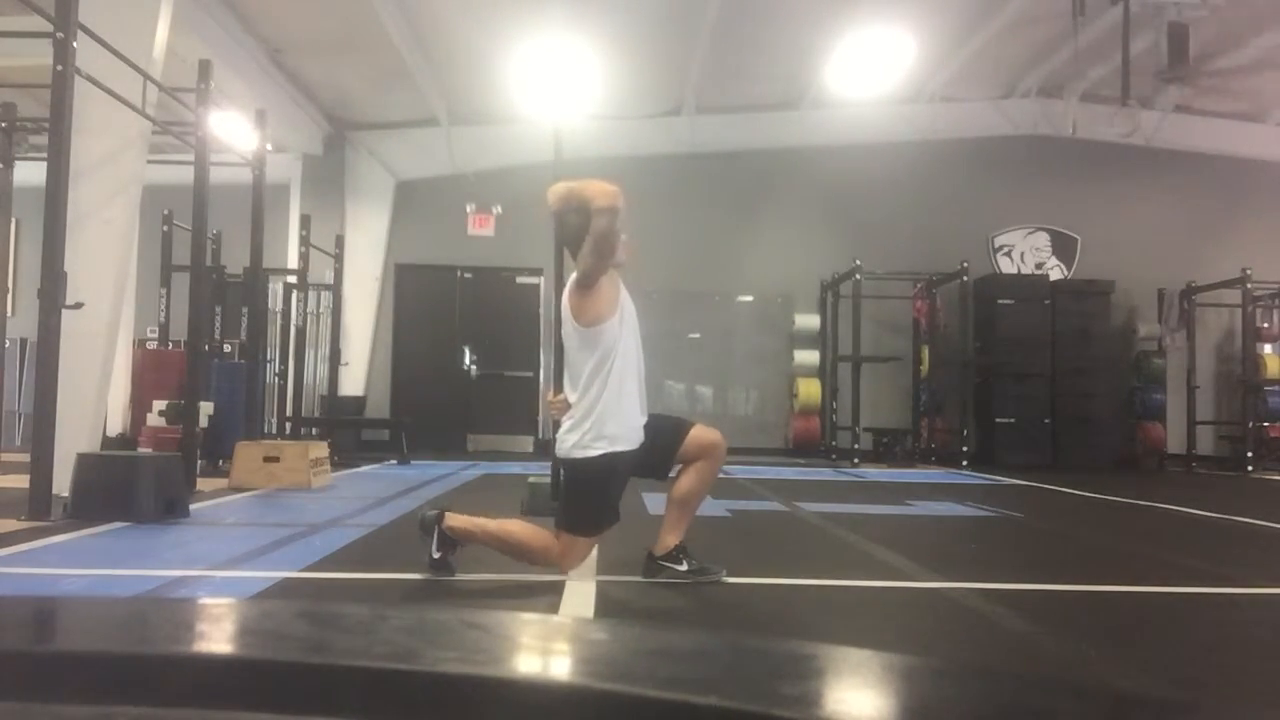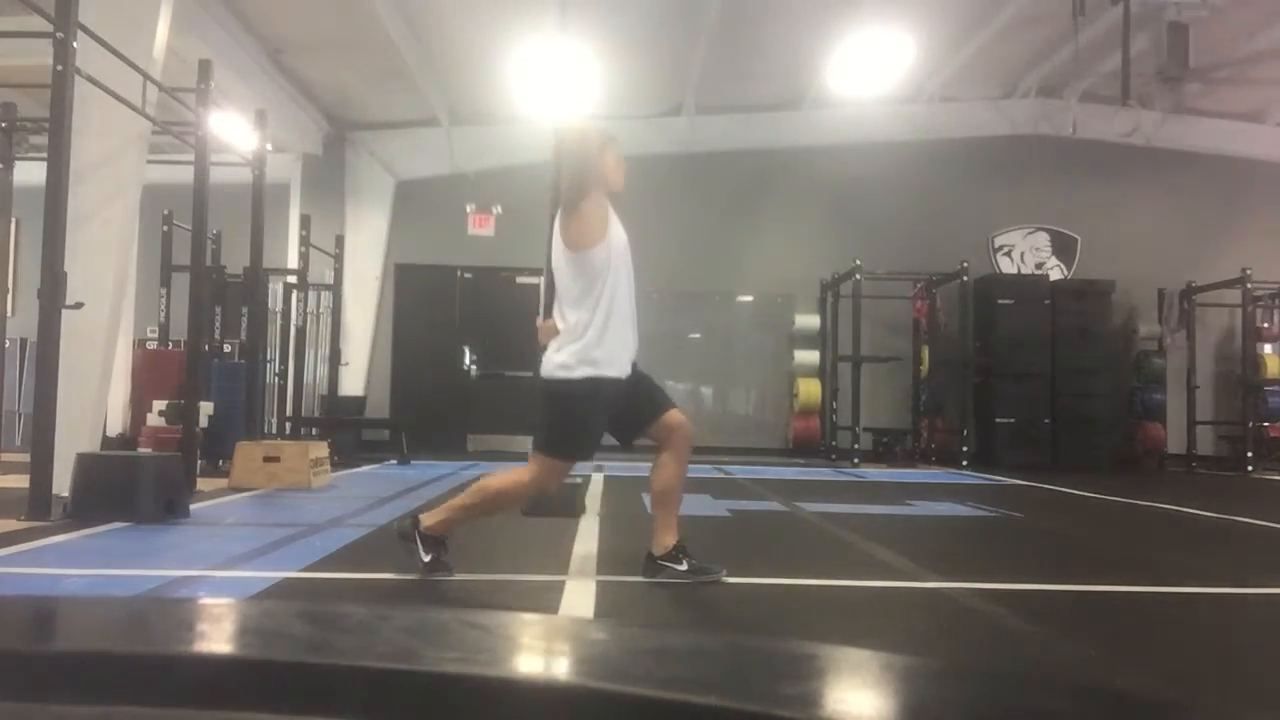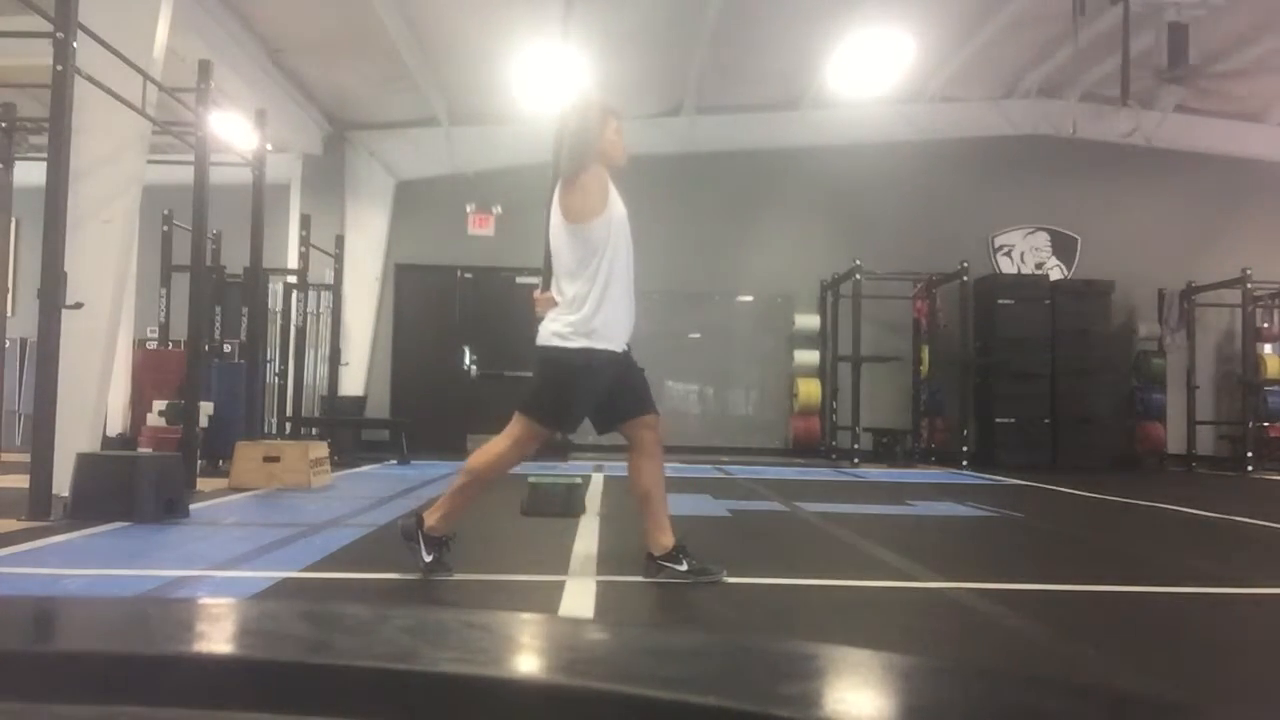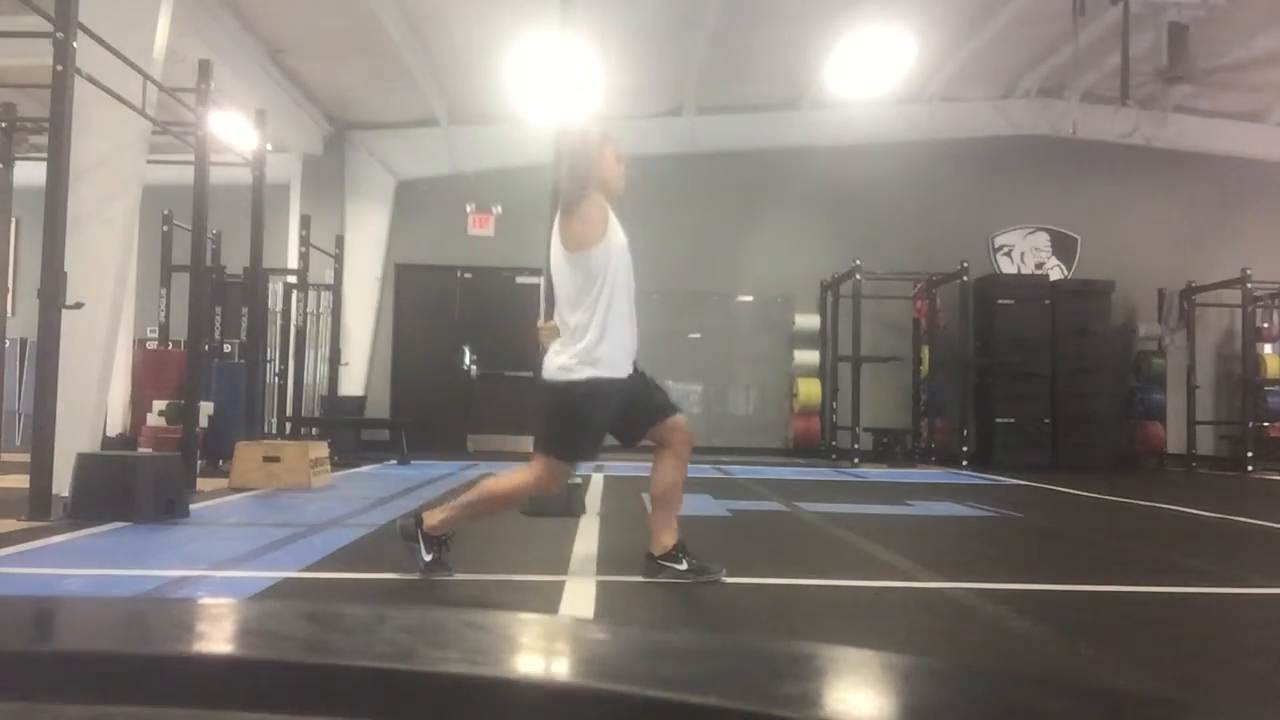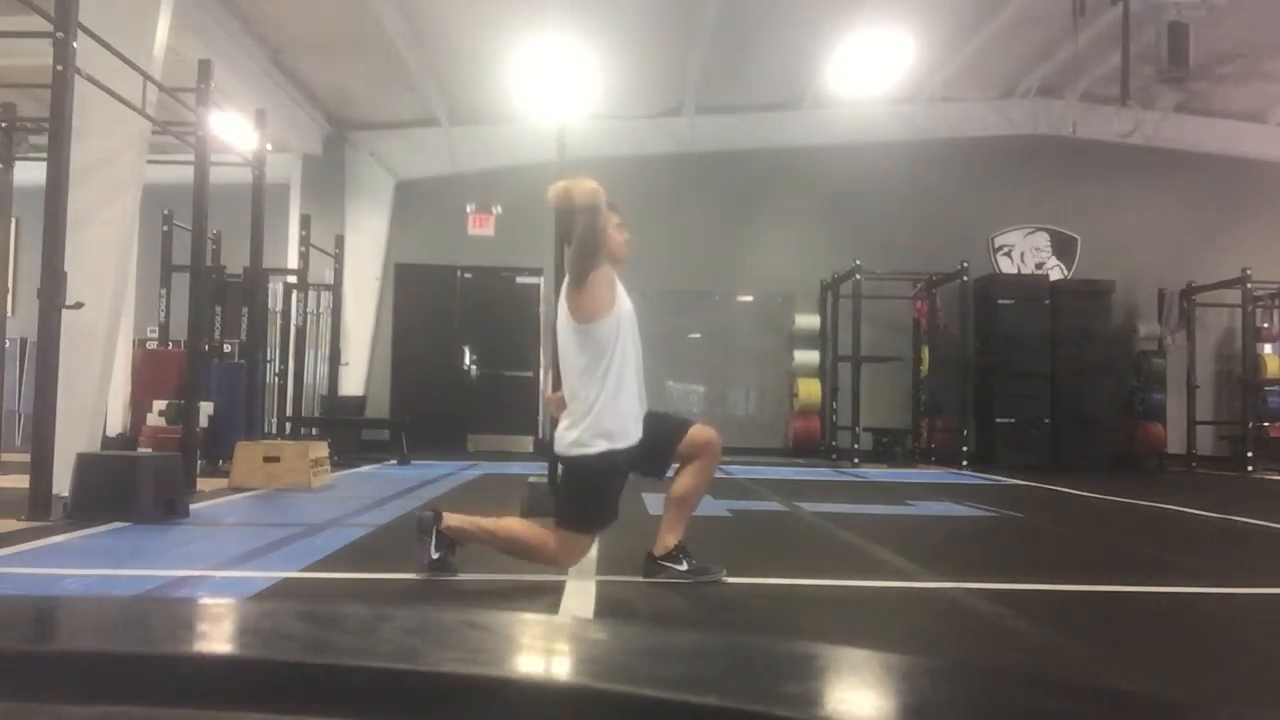
dt=0.4s
person 1, frame 1
left shoulder: (598, 288)
right shoulder: (591, 284)
right elbow: (607, 201)
right wrist: (566, 195)
left hip: (621, 430)
right hip: (598, 444)
left knee: (710, 446)
right knee: (565, 555)
left ankle: (666, 554)
right ankle: (448, 526)
person 1, frame 2
left shoulder: (593, 213)
right shoulder: (584, 207)
right elbow: (581, 144)
left hip: (610, 368)
right hip: (581, 374)
left knee: (677, 431)
right knee: (540, 478)
left ankle: (664, 553)
right ankle: (427, 527)
person 1, frame 3
left shoulder: (593, 188)
right shoulder: (584, 180)
right elbow: (581, 125)
left hip: (604, 345)
right hip: (575, 347)
left knee: (648, 436)
right knee: (518, 442)
left ankle: (664, 554)
right ankle: (429, 526)
person 1, frame 4
left shoulder: (593, 216)
right shoulder: (583, 209)
right elbow: (579, 156)
left hip: (611, 368)
right hip: (583, 375)
left knee: (676, 434)
right knee: (545, 477)
left ankle: (664, 553)
right ankle: (431, 525)
person 1, frame 5
left shoulder: (597, 285)
right shoulder: (589, 283)
right elbow: (589, 218)
right wrist: (591, 204)
left hip: (620, 427)
right hip: (597, 442)
left knee: (706, 444)
right knee: (562, 551)
left ankle: (665, 555)
right ankle: (445, 525)
